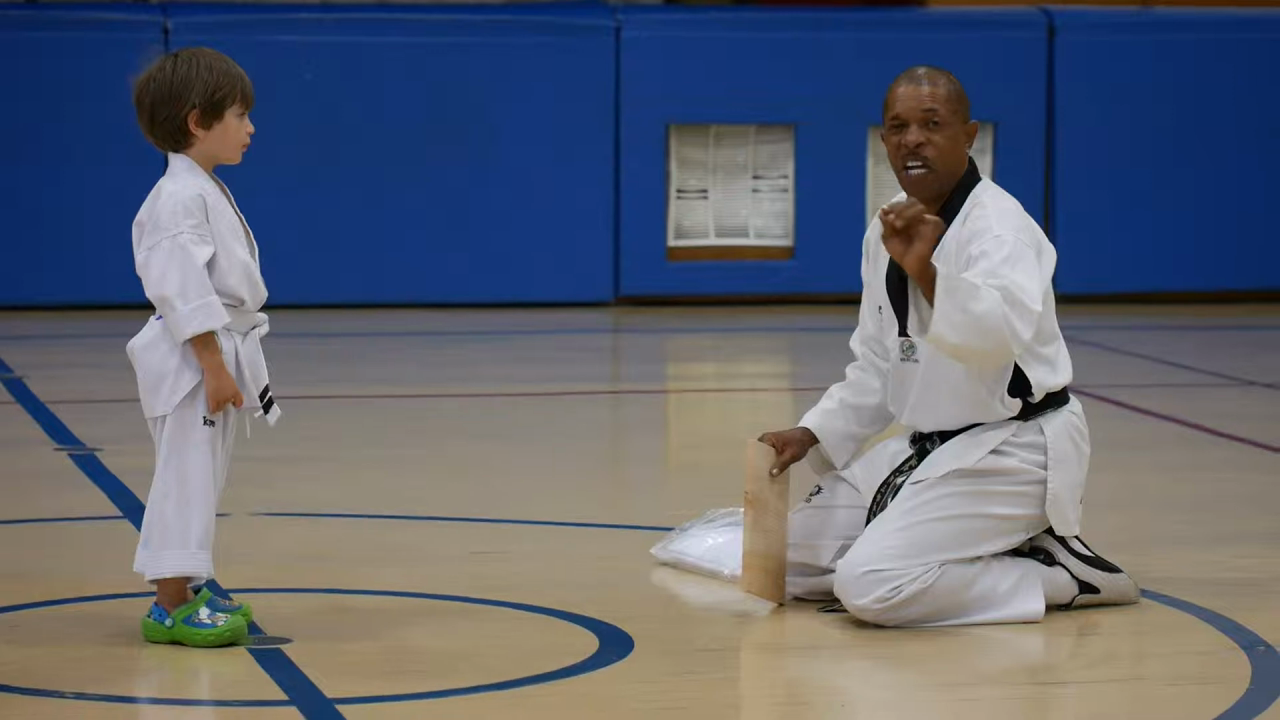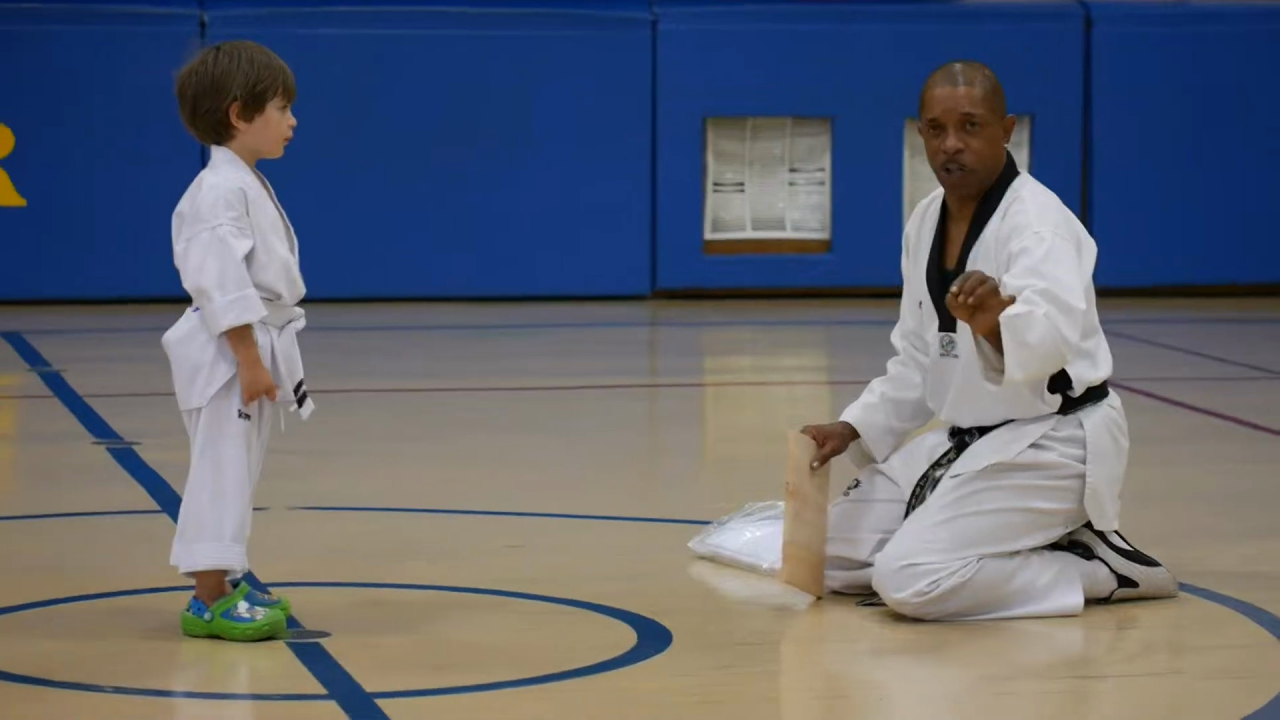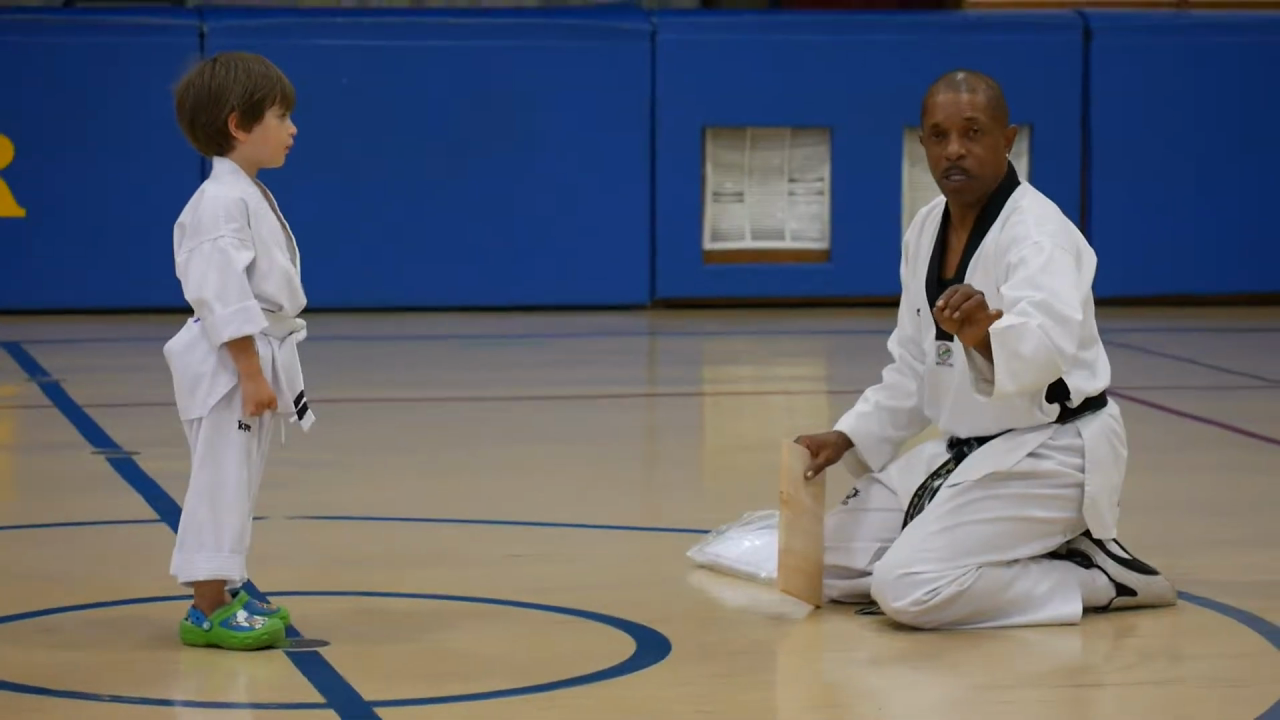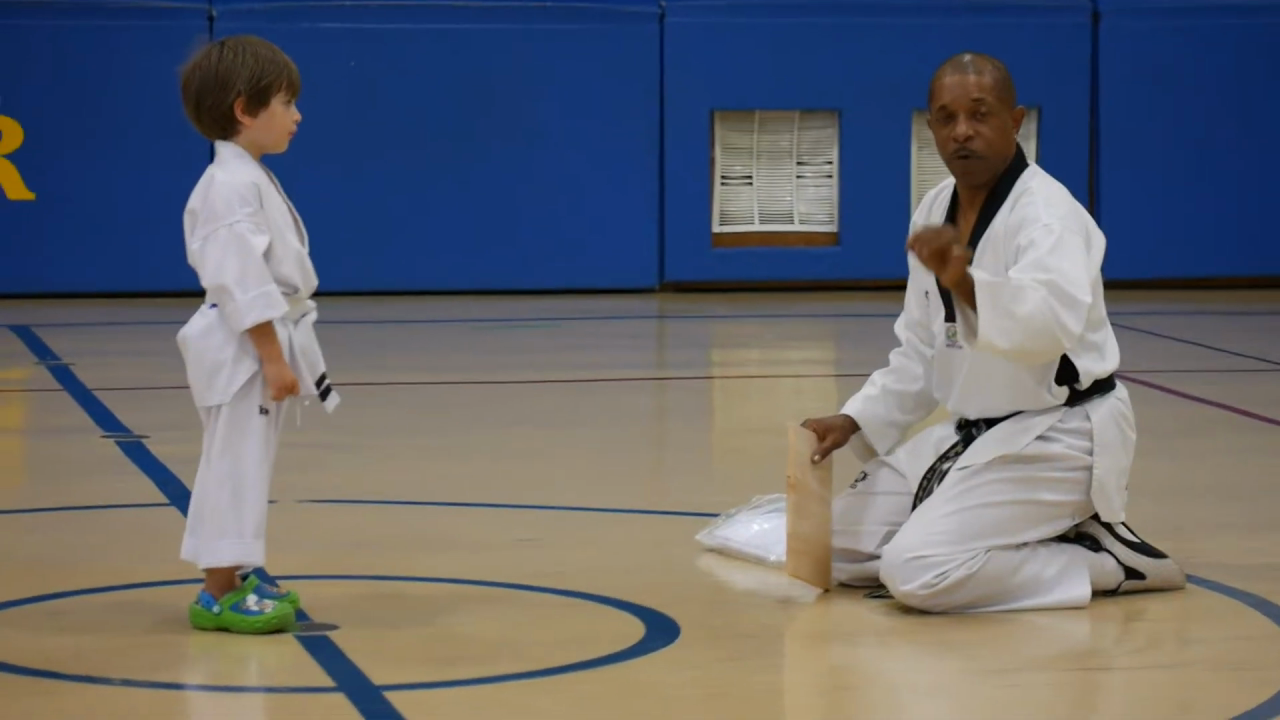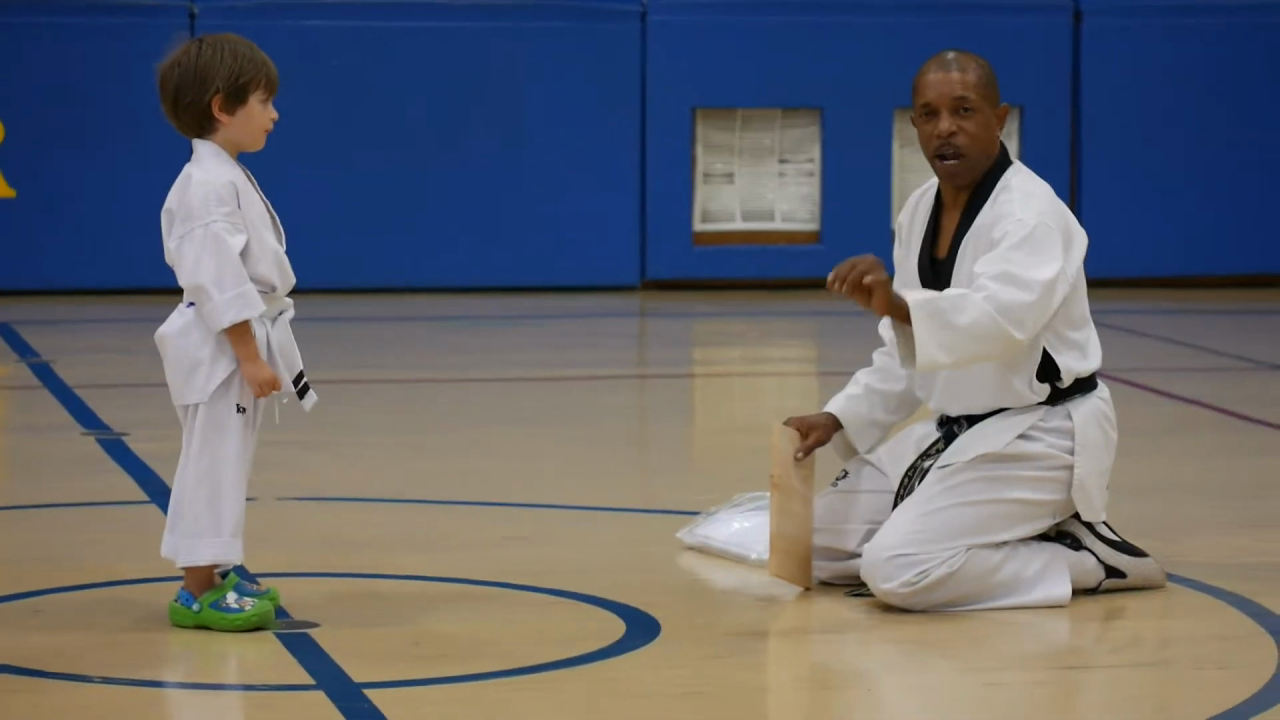
dt=0.4s
person 1, frame 1
left shoulder: (206, 192)
right shoulder: (180, 197)
right elbow: (183, 293)
right wrist: (215, 367)
left hip: (216, 357)
right hip: (194, 360)
left knee: (203, 476)
right knee: (186, 477)
left ankle: (189, 588)
right ankle: (171, 606)
person 1, frame 2
left shoulder: (247, 185)
right shoulder: (221, 189)
right elbow: (222, 286)
right wrist: (250, 360)
left hip: (254, 350)
right hip: (229, 353)
left knee: (239, 469)
right knee: (222, 470)
left ankle: (227, 582)
right ankle: (209, 599)
person 1, frame 3
left shoulder: (250, 196)
right shoulder: (222, 201)
right elbow: (223, 297)
right wrist: (252, 373)
left hip: (254, 362)
right hip: (229, 363)
left knee: (239, 480)
right knee: (221, 481)
left ankle: (226, 591)
right ankle: (208, 609)
person 1, frame 4
left shoulder: (250, 180)
right shoulder: (231, 185)
right elbow: (240, 282)
left wrist: (278, 355)
right wrist: (273, 357)
left hip: (262, 347)
right hip: (242, 349)
left knee: (247, 463)
right knee: (235, 464)
left ankle: (236, 577)
right ankle: (219, 593)
person 1, frame 5
left shoulder: (227, 178)
right shoulder: (209, 184)
right elbow: (218, 281)
left wrist: (256, 353)
right wrist: (250, 356)
left hip: (241, 346)
right hip: (221, 346)
left knee: (227, 463)
right knee: (213, 463)
left ankle: (216, 574)
right ankle: (198, 592)
person 2, frame 1
left shoulder: (999, 225)
right shoulder: (894, 224)
left elbow: (1000, 332)
right elbow: (878, 364)
left wrist: (923, 272)
right wrist: (813, 433)
left hip: (1013, 450)
right hip: (926, 445)
left knee: (869, 586)
right knee: (796, 563)
left ankle: (1061, 574)
right ankle: (1002, 553)
person 2, frame 2
left shoulder: (1038, 221)
right shoulder: (926, 221)
left elbow: (1051, 334)
right elbow: (919, 360)
left wrist: (993, 320)
right wrist: (856, 429)
left hip: (1058, 445)
right hip: (967, 439)
left knee: (916, 585)
right knee: (837, 557)
left ankle: (1099, 568)
right ankle: (1047, 547)
person 2, frame 3
left shoulder: (1038, 232)
right shoulder: (926, 228)
left elbow: (1044, 347)
right elbow: (913, 367)
left wrist: (984, 334)
right wrist: (848, 436)
left hip: (1048, 453)
right hip: (963, 449)
left knee: (909, 591)
right knee: (833, 565)
left ankle: (1096, 576)
right ankle: (1036, 556)
person 2, frame 4
left shoulder: (1048, 213)
right shoulder: (934, 208)
left elbow: (1048, 321)
right elbow: (921, 349)
left wrist: (965, 284)
right wrist: (855, 420)
left hip: (1054, 436)
right hip: (970, 433)
left knee: (914, 573)
right knee: (842, 549)
left ankle: (1102, 559)
right ankle: (1034, 539)
person 2, frame 5
left shoulder: (1030, 212)
right shoulder: (920, 208)
left elbow: (1000, 320)
right elbow: (906, 350)
left wrist: (896, 305)
right wrist: (839, 419)
left hip: (1040, 436)
right hip: (957, 430)
left knee: (896, 571)
right knee: (825, 544)
left ankle: (1087, 558)
right ankle: (1033, 539)
